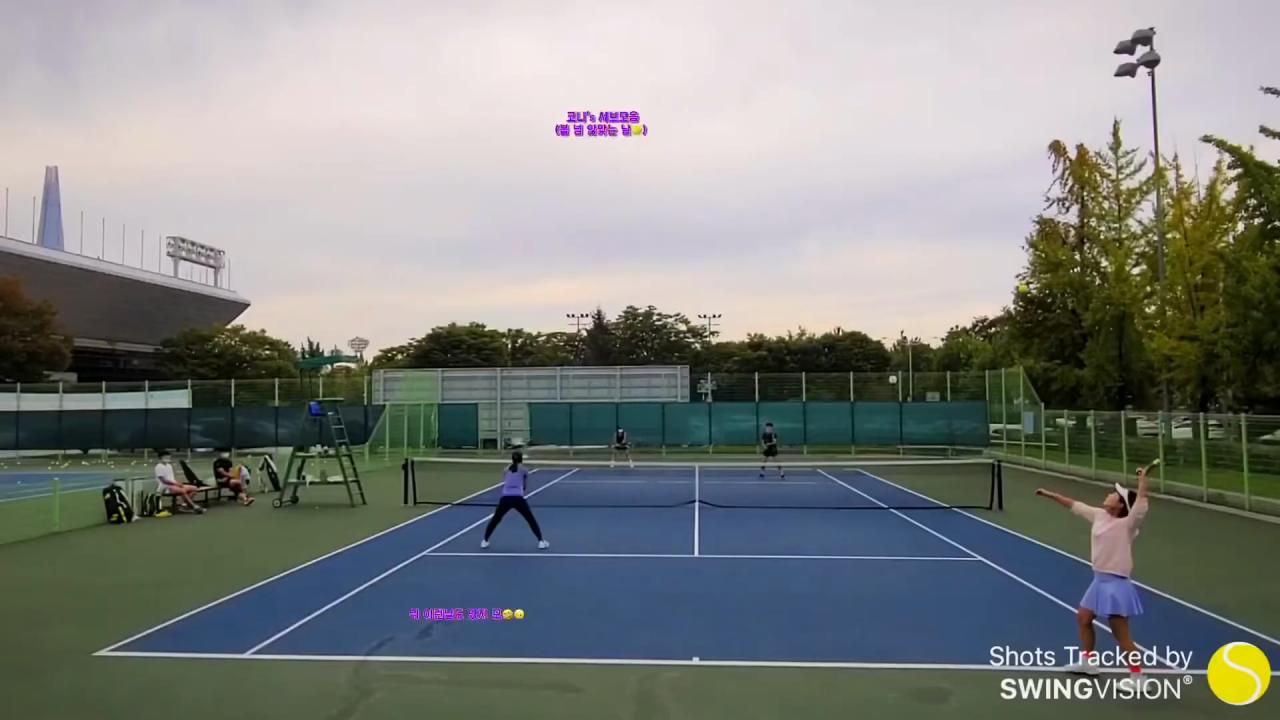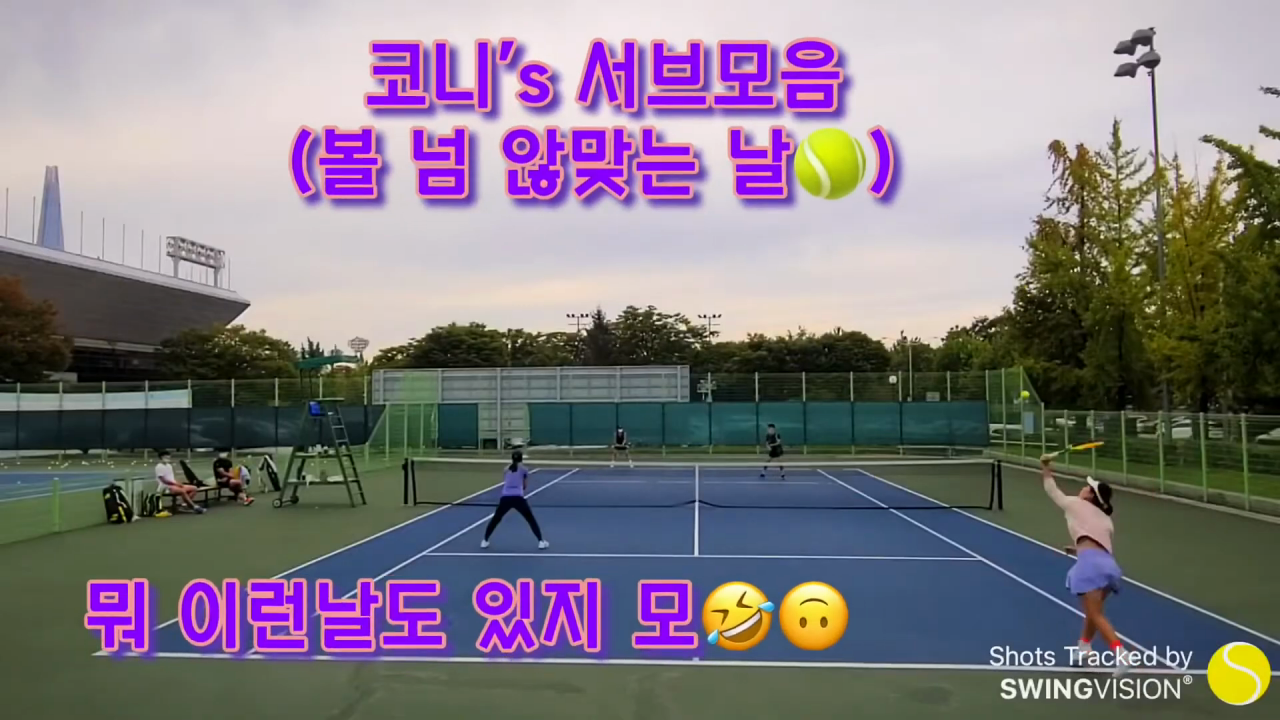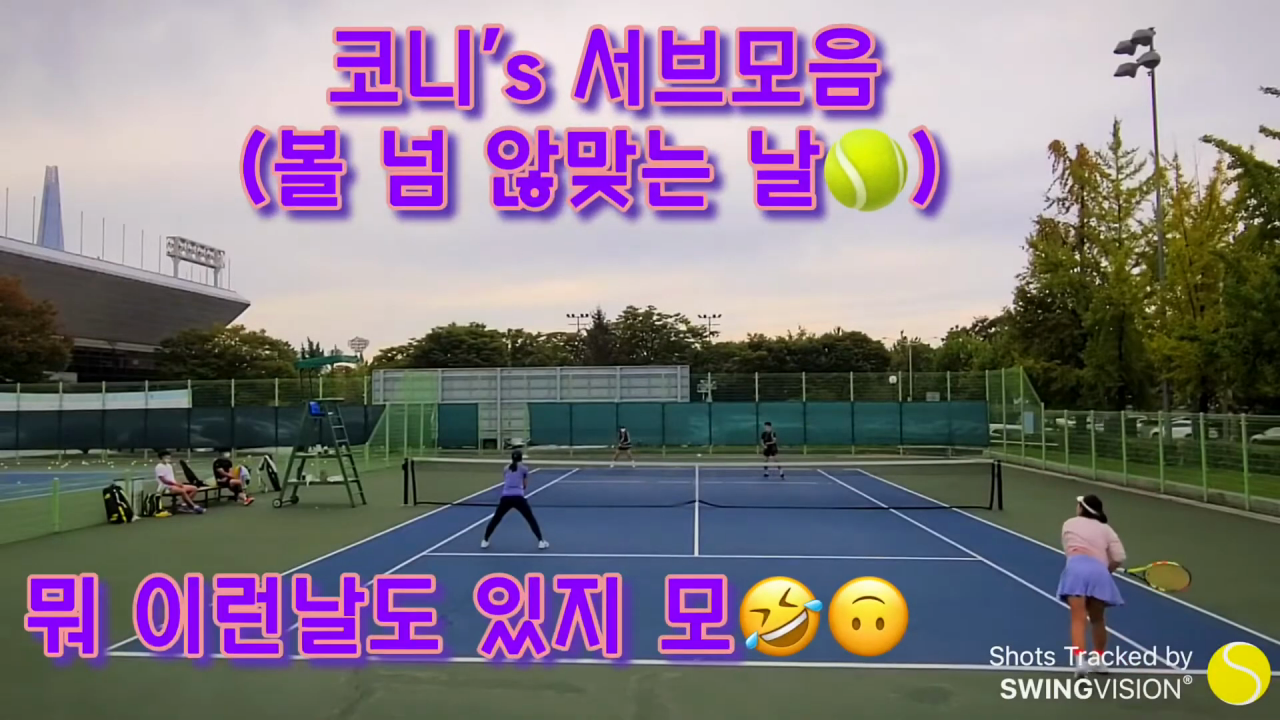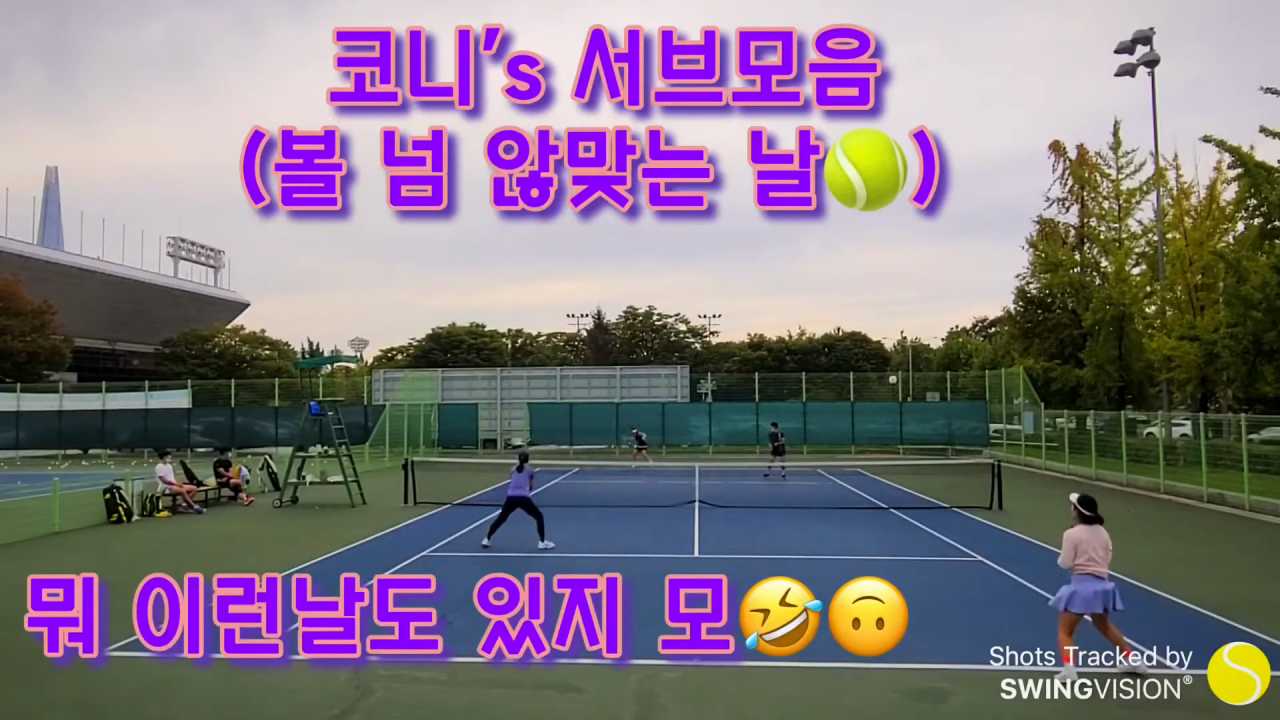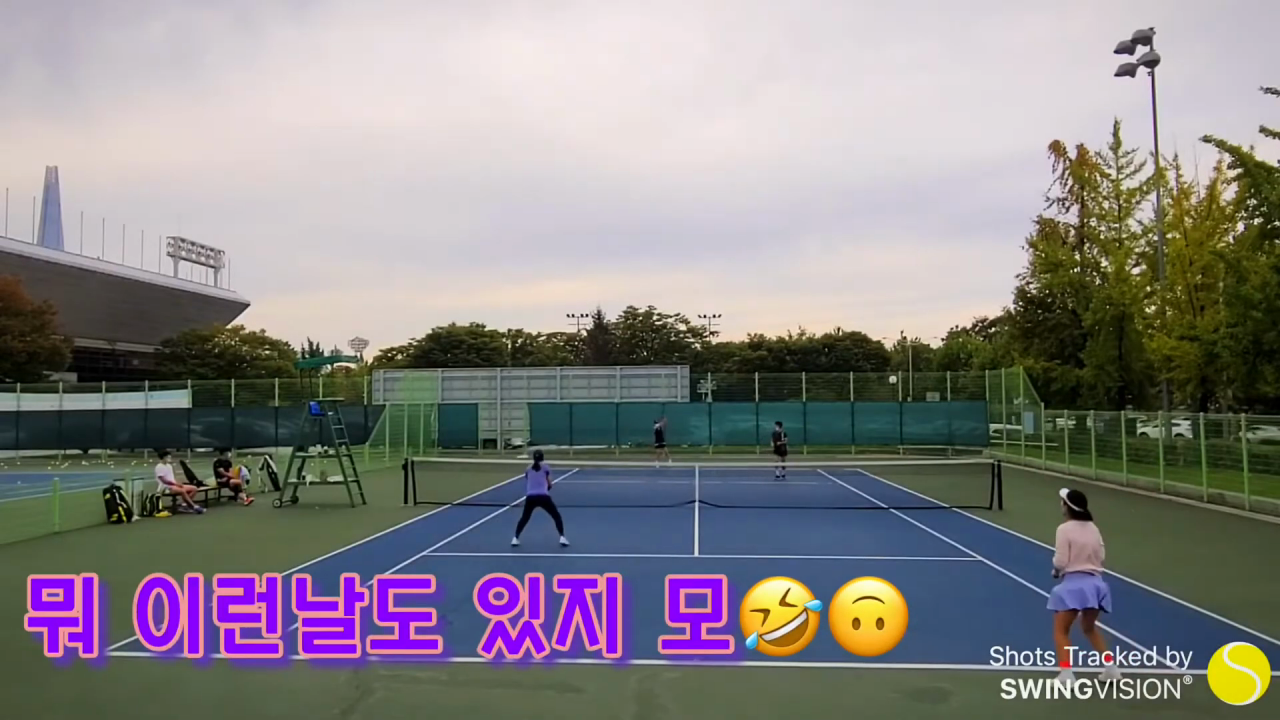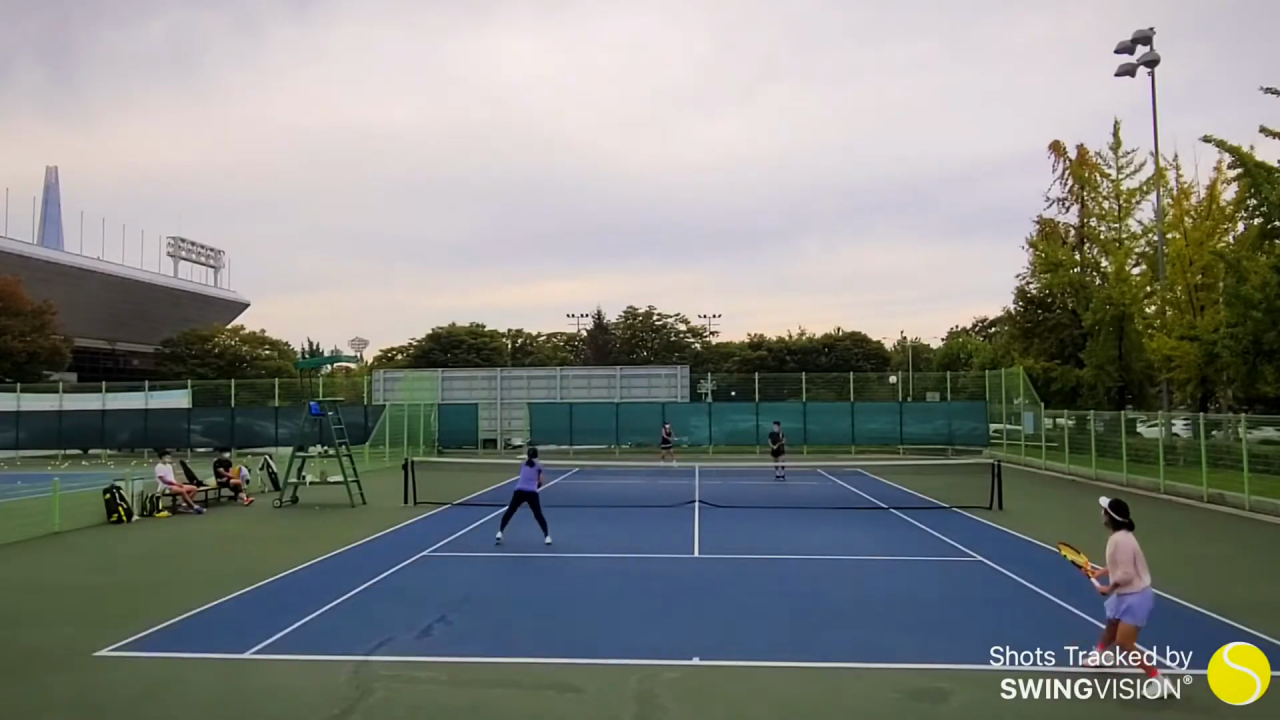
dt=0.5s
person 1, frame 1
left shoulder: (1127, 525)
right shoulder: (1099, 515)
left elbow: (1140, 508)
right elbow: (1073, 505)
left wrist: (1142, 480)
right wrist: (1048, 493)
left hip: (1115, 585)
right hip: (1100, 582)
left knee: (1121, 635)
right knee: (1084, 620)
left ankle: (1137, 677)
right ankle: (1088, 661)
person 1, frame 2
left shoulder: (1076, 505)
right shoulder: (1106, 520)
left elbow: (1052, 490)
left wrist: (1046, 469)
left hip: (1090, 564)
right hip: (1107, 565)
left knee: (1095, 615)
right knee: (1093, 612)
left ankle: (1119, 652)
right ankle: (1084, 648)
person 1, frame 3
left shoulder: (1070, 524)
right shoulder: (1106, 530)
right elbow: (1119, 557)
left hip: (1077, 567)
right hip: (1099, 571)
left knee: (1078, 619)
right knee: (1098, 621)
left ankle: (1081, 659)
right ankle: (1098, 659)
person 1, frame 4
left shoulder: (1072, 534)
right shoulder: (1102, 533)
left elbow: (1065, 563)
right elbow: (1107, 557)
left wrist: (1069, 559)
left hip: (1082, 586)
right hip: (1102, 585)
left knee: (1064, 631)
right knee: (1104, 626)
left ankle: (1069, 669)
right ankle: (1132, 659)
person 1, frame 5
left shoulder: (1065, 530)
right shoulder: (1093, 529)
left elbow: (1060, 562)
right elbow: (1100, 557)
left wrist: (1056, 570)
left hip: (1074, 585)
right hip: (1095, 583)
left knee: (1060, 631)
right knee: (1088, 628)
left ankle: (1066, 673)
right ankle: (1110, 667)
person 1, frame 6
left shoulder: (1120, 540)
right shoulder: (1120, 536)
left elbow: (1125, 574)
left wrist: (1109, 588)
right wrist: (1099, 572)
left hip: (1135, 596)
right hip: (1126, 594)
left knee: (1125, 642)
right knee: (1111, 627)
left ankle: (1157, 680)
right ankle: (1099, 655)
